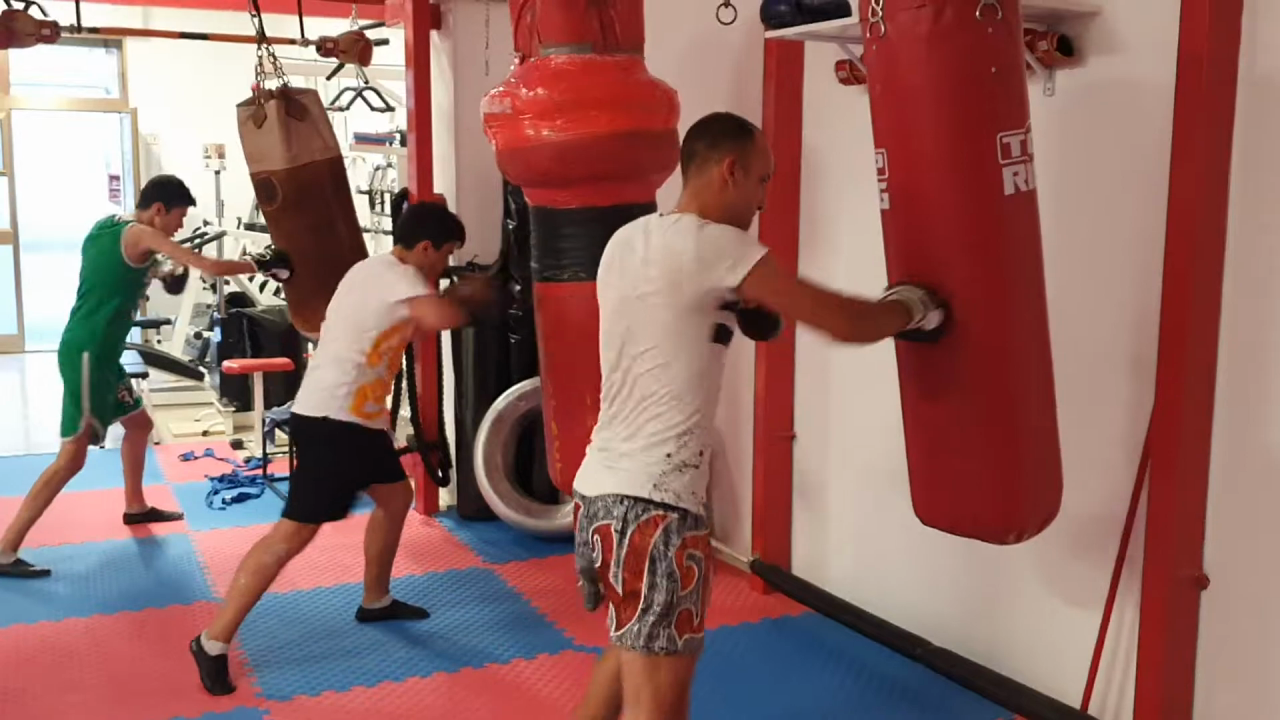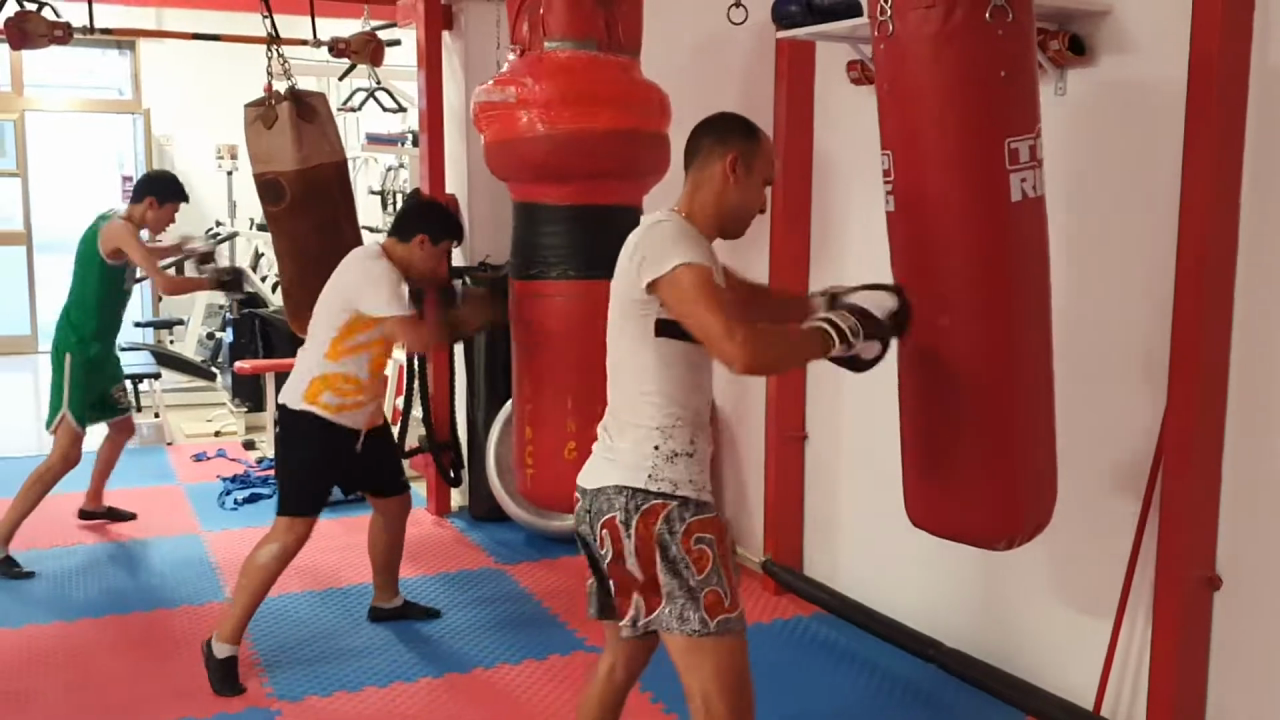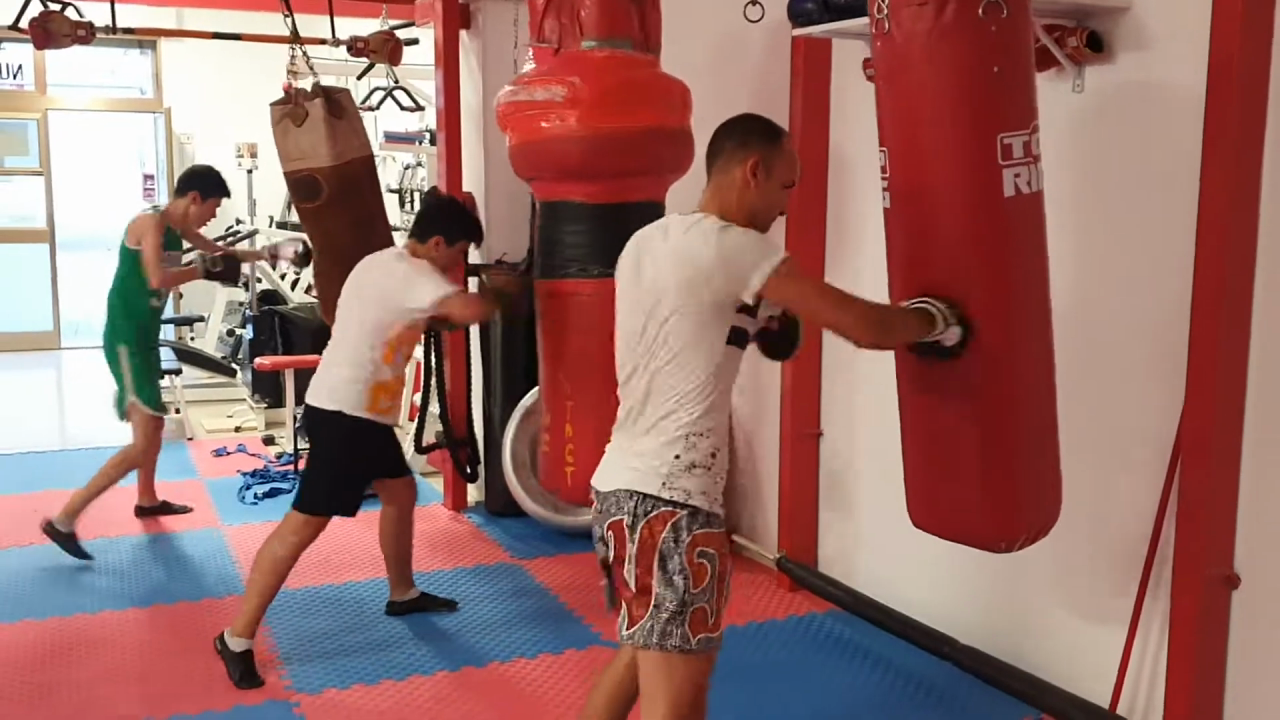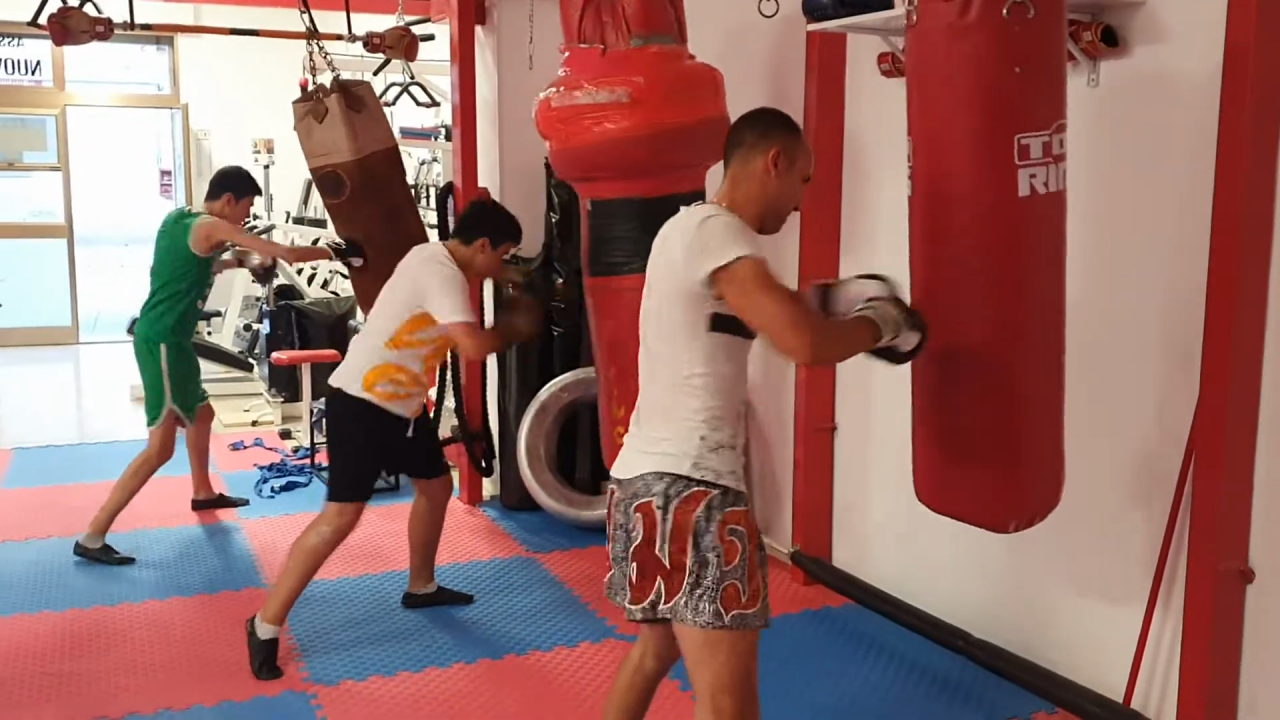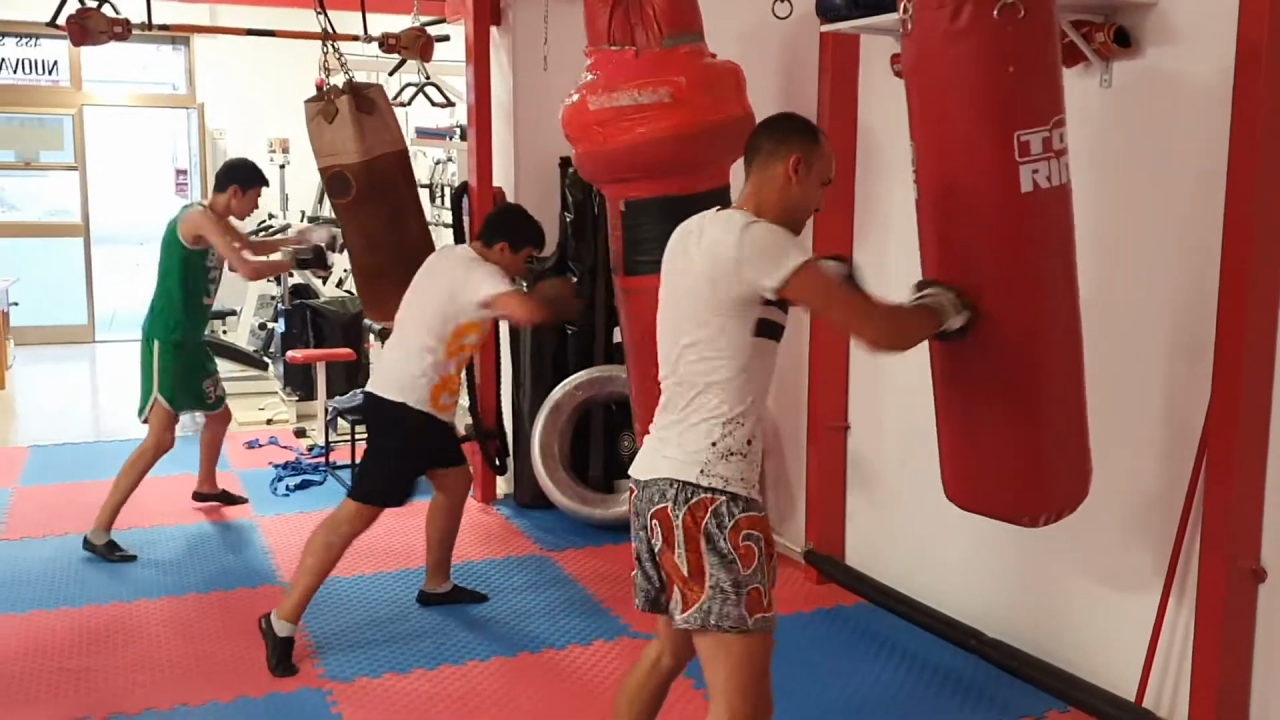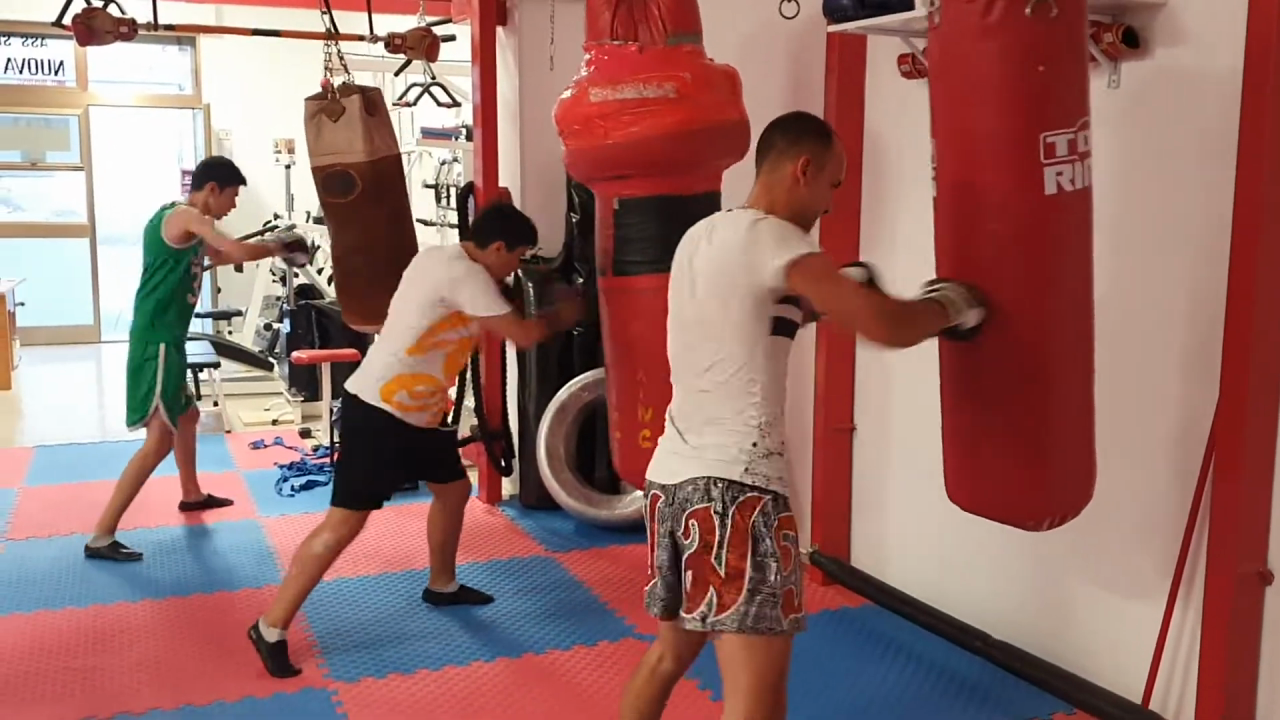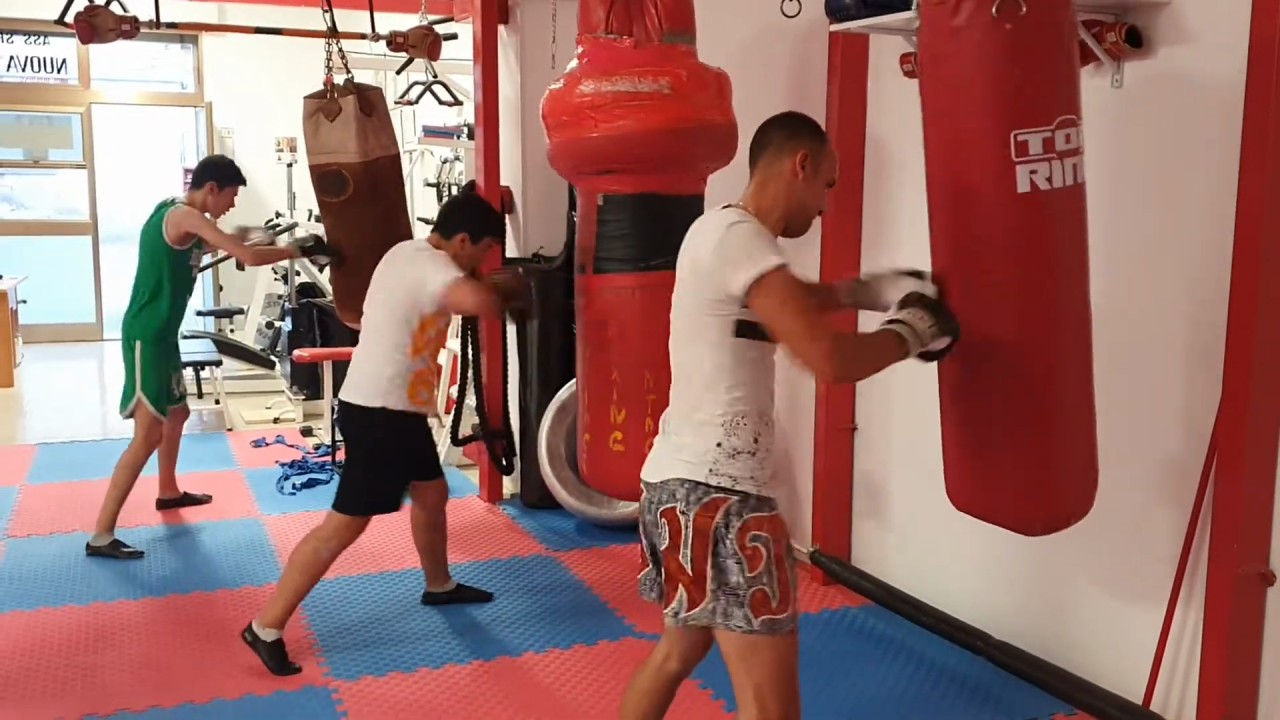
dt=0.5s
person 1, frame 1
left shoulder: (626, 240)
right shoulder: (709, 244)
right elbow: (841, 321)
left wrist: (734, 308)
right wrist: (914, 305)
left hip: (601, 486)
right hip: (653, 498)
left knee: (632, 655)
person 1, frame 2
left shoulder: (664, 240)
right shoulder: (668, 238)
left elbow: (742, 301)
right elbow: (744, 350)
left wrist: (834, 300)
right wrist: (844, 331)
left hip: (605, 483)
right hip: (653, 491)
left knee: (627, 651)
person 1, frame 3
left shoulder: (645, 242)
right shoulder: (727, 245)
right elbow: (864, 327)
left wrist: (755, 324)
right wrist: (934, 320)
left hip: (627, 484)
right hip: (670, 499)
left knee: (643, 656)
person 1, frame 4
left shoulder: (683, 228)
right shoulder: (719, 232)
left elbow: (740, 310)
right elbow: (809, 344)
left wrist: (819, 301)
right wrist: (878, 319)
left hip: (638, 474)
right hip: (689, 484)
left knee: (657, 649)
person 1, frame 5
left shoulder: (691, 232)
right shoulder: (755, 242)
right elbow: (881, 332)
left wrist: (823, 282)
right wrist: (942, 306)
left hip: (660, 475)
right hip: (707, 488)
left knee: (671, 645)
person 1, frame 6
left shoulder: (700, 237)
right shoulder: (764, 238)
right elbow: (883, 324)
left wrist: (828, 291)
right wrist: (954, 304)
left hip: (674, 478)
right hip: (732, 489)
left knee: (672, 648)
person 1, frame 7
left shoulder: (714, 230)
right shoulder: (744, 241)
left elbow: (801, 298)
right elbow: (830, 360)
left wrist: (874, 288)
right wrist: (913, 329)
left hip: (673, 476)
right hip: (718, 488)
left knee: (679, 649)
person 2, frame 1
left shoulder: (375, 269)
right shoulder: (397, 276)
right elbow: (439, 318)
left wrist: (457, 296)
right wrist: (468, 299)
left hip: (356, 417)
right hip: (331, 420)
left knee: (396, 497)
right knee: (294, 533)
left ankle: (375, 599)
right ankle: (213, 642)
person 2, frame 2
left shoulder: (386, 267)
right shoulder: (376, 270)
right elbow: (422, 337)
right wrist: (467, 320)
left hip: (361, 417)
right hip: (315, 414)
left knee: (396, 505)
right knee: (292, 531)
left ankle: (387, 601)
right ankle: (223, 646)
person 2, frame 3
left shoulder: (384, 263)
right shoulder: (413, 273)
right elbow: (468, 312)
right wrist: (495, 294)
left hip: (364, 412)
right hip: (345, 413)
left knee: (402, 493)
right knee: (305, 524)
left ankle: (402, 593)
right ankle: (238, 638)
person 2, frame 4
left shoulder: (442, 262)
right shoulder: (438, 272)
right elbow: (473, 347)
left wrist: (516, 310)
right wrist: (514, 330)
left hip: (402, 405)
right hip: (364, 401)
left knee: (438, 487)
right knee: (342, 515)
left ankle: (422, 586)
right ankle: (266, 625)
person 2, frame 5
left shoulder: (452, 258)
right shoulder: (480, 274)
right elbow: (528, 313)
left wrist: (552, 289)
right wrist: (562, 302)
left hip: (420, 405)
right hip: (404, 407)
left knee: (457, 482)
right knee: (358, 512)
left ankle: (437, 584)
right ankle: (282, 622)
person 2, frame 6
left shoulder: (440, 258)
right shoulder: (466, 275)
right elbow: (521, 335)
right wrist: (559, 318)
left hip: (420, 412)
right hip: (378, 411)
left knee: (454, 491)
right knee: (346, 521)
left ankle: (442, 584)
right ankle: (271, 628)
person 2, frame 7
left shoulder: (410, 254)
right shoulder: (433, 266)
right elbow: (475, 301)
left wrist: (496, 286)
right wrist: (505, 294)
left hip: (395, 408)
right hip: (380, 412)
left knee: (432, 494)
right knee: (345, 525)
left ankle: (439, 584)
right ankle: (266, 628)
person 3, frame 1
left shoulder: (108, 227)
right shoulder: (141, 235)
right elbow: (209, 267)
left wrist: (160, 277)
right wrist: (261, 264)
left hip: (99, 350)
right hip: (88, 353)
left knee: (139, 424)
right knee: (72, 456)
left ankle: (136, 506)
person 3, frame 2
left shoulder: (118, 225)
right shoulder: (119, 227)
left elbow: (149, 256)
right elbow: (165, 286)
left wrist: (183, 248)
right wrist: (220, 280)
left hip: (100, 348)
right hip: (77, 348)
left knee: (123, 426)
right knee: (67, 455)
left ankle: (93, 505)
person 3, frame 3
left shoulder: (176, 225)
right shoulder: (149, 222)
left elbow: (218, 252)
right elbow: (158, 280)
right wrist: (205, 267)
left hip: (144, 339)
right hip: (127, 342)
left knee: (155, 425)
right knee: (143, 445)
left ankle: (148, 500)
right ankle: (63, 518)
person 3, frame 4
left shoulder: (181, 219)
right shoulder: (212, 226)
right elbow: (280, 254)
left wrist: (233, 260)
right wrist: (334, 250)
left hip: (174, 339)
right hip: (160, 341)
left knee: (200, 413)
right knee: (161, 443)
left ankle: (202, 492)
right ankle: (92, 538)
person 3, frame 5
left shoulder: (217, 222)
right shoulder: (200, 219)
left elbow: (253, 248)
right elbow: (248, 270)
left wrist: (296, 240)
left hip: (190, 338)
right hip: (167, 339)
left knee: (219, 414)
right knee: (159, 439)
left ankle: (207, 486)
right ankle: (98, 532)
person 3, frame 6
left shoulder: (176, 215)
right shoulder: (185, 217)
left elbow: (208, 256)
right elbow: (240, 253)
right wrist: (283, 247)
left hip: (166, 338)
right hip: (157, 341)
left knee: (187, 417)
right knee: (159, 442)
left ankle: (192, 494)
right ankle: (101, 537)
person 3, frame 7
left shoulder: (179, 212)
right shoulder: (186, 216)
left elbow: (191, 253)
right elbow: (248, 256)
left wrist: (241, 236)
right wrist: (299, 249)
left hip: (162, 333)
right hip: (148, 336)
left knee: (177, 412)
right knee: (148, 435)
left ankle: (169, 491)
right ankle: (101, 536)
